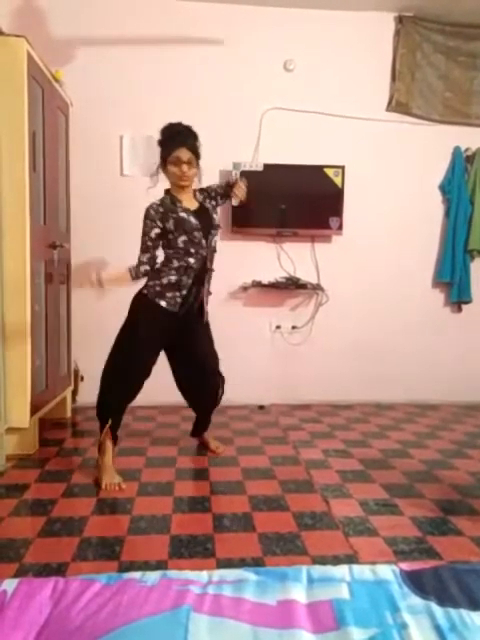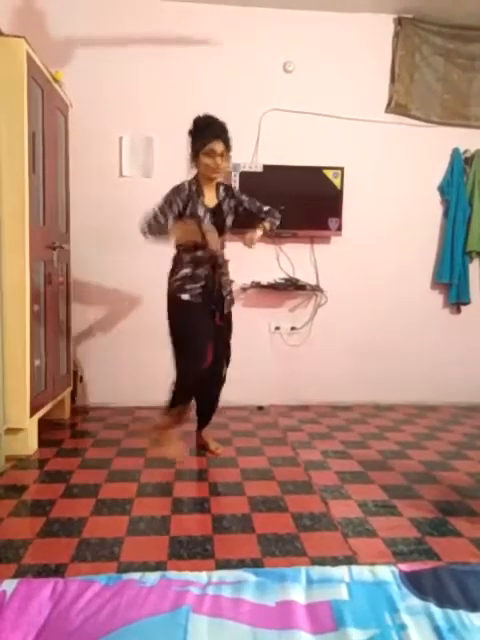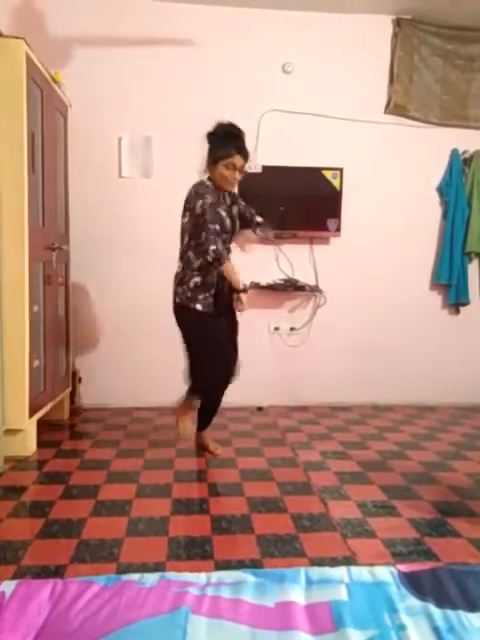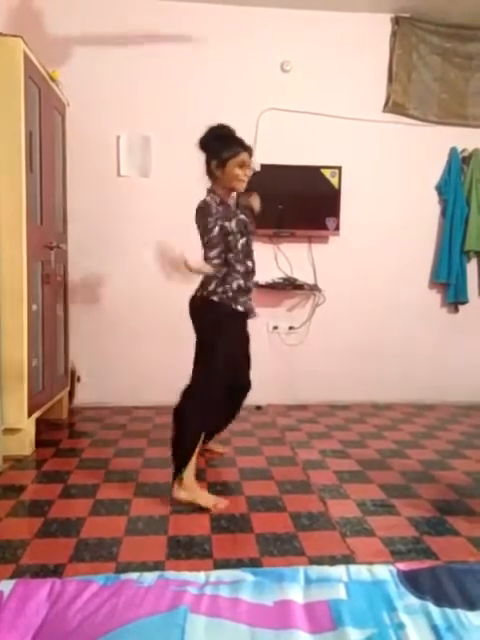
dt=0.4s
person 1, frame 1
left shoulder: (207, 198)
right shoulder: (159, 211)
left elbow: (227, 190)
right elbow: (145, 265)
left wrist: (236, 187)
right wrist: (113, 277)
left hip: (193, 307)
right hip: (159, 302)
left knee: (209, 379)
right knee: (126, 375)
left ankle: (201, 432)
right ankle: (105, 456)
person 1, frame 2
left shoulder: (229, 194)
right shoulder: (183, 192)
left elbow: (269, 212)
right elbow: (152, 226)
left wrist: (259, 230)
right wrist: (197, 232)
left hip: (219, 291)
right hip: (188, 291)
left knee: (216, 367)
right knee: (197, 363)
left ankle: (202, 431)
right ankle: (171, 425)
person 1, frame 3
left shoulder: (232, 200)
right shoulder: (202, 194)
left elbow: (260, 226)
right elbow: (210, 243)
left wrist: (252, 233)
right wrist: (238, 285)
left hip: (220, 298)
right hip: (194, 299)
left knee: (223, 370)
right knee: (212, 367)
left ankle: (200, 432)
right ankle: (187, 406)
person 1, frame 4
left shoulder: (231, 203)
right shoulder: (211, 206)
right elbow: (213, 260)
left wrist: (249, 209)
right wrist: (192, 264)
left hip: (231, 306)
right hip: (218, 305)
left knee: (235, 383)
right knee: (209, 386)
left ankle: (200, 439)
right ankle: (185, 481)
